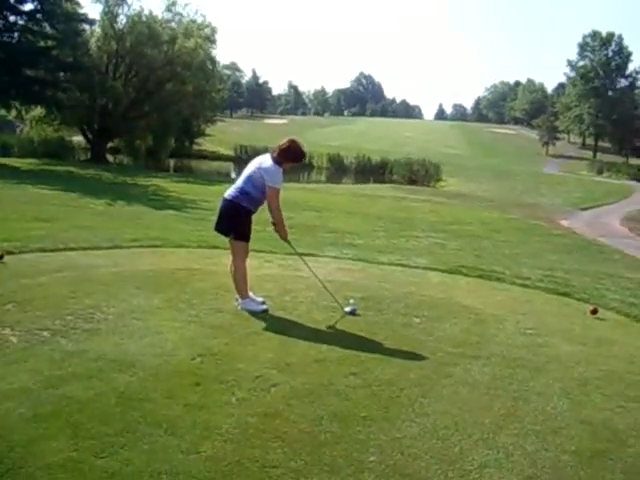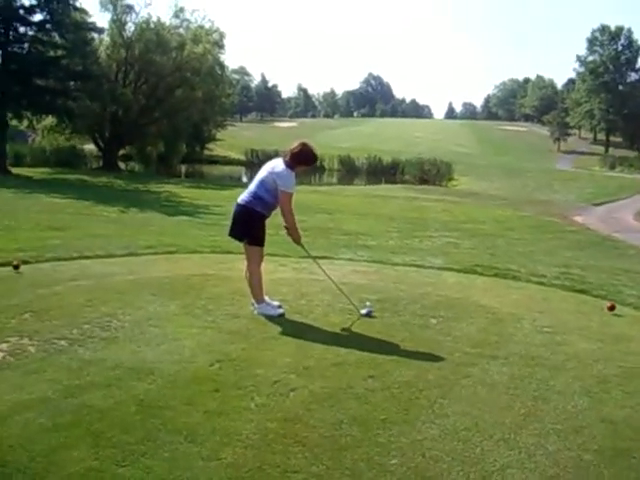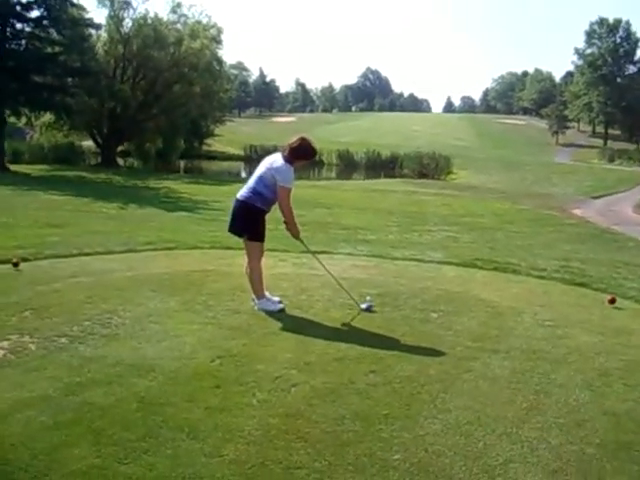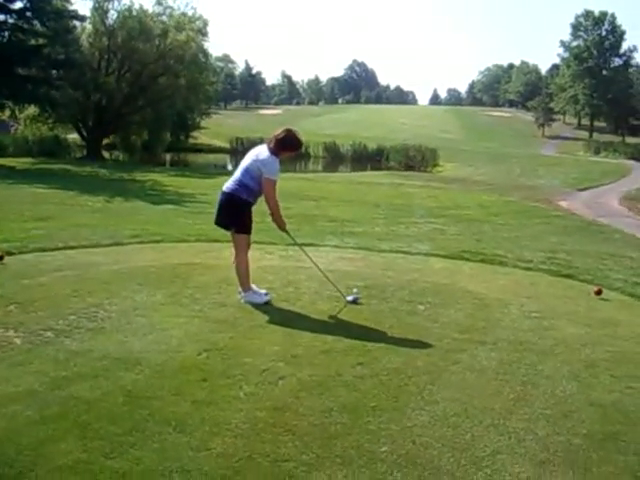
dt=0.1s
person 1, frame 1
left shoulder: (266, 159)
right shoulder: (274, 171)
left elbow: (268, 200)
right elbow: (273, 205)
left wrist: (276, 222)
right wrist: (281, 228)
left hip: (235, 205)
right hip: (238, 208)
left knee: (240, 254)
right knee: (239, 256)
left ankle: (243, 294)
right ankle: (244, 299)
person 1, frame 2
left shoulder: (278, 163)
right shoulder: (286, 175)
left elbow: (281, 205)
right elbow: (286, 209)
left wrist: (289, 227)
right wrist: (295, 232)
left hip: (248, 210)
right hip: (252, 214)
left knee: (255, 259)
right knee: (255, 261)
left ankle: (259, 298)
right ankle: (260, 304)
person 1, frame 3
left shoulder: (277, 158)
right shoulder: (285, 170)
left elbow: (280, 200)
right elbow: (284, 204)
left wrist: (288, 222)
right wrist: (293, 227)
left hip: (247, 205)
right hip: (251, 209)
left knee: (255, 254)
right knee: (255, 257)
left ankle: (260, 294)
right ankle: (260, 299)
person 1, frame 4
left shoulder: (263, 149)
right shoulder: (270, 162)
left elbow: (265, 192)
right elbow: (270, 196)
left wrist: (275, 214)
right wrist: (279, 219)
left hip: (233, 197)
right hip: (237, 201)
left knee: (243, 247)
right knee: (242, 249)
left ankle: (246, 286)
right ankle: (246, 292)
